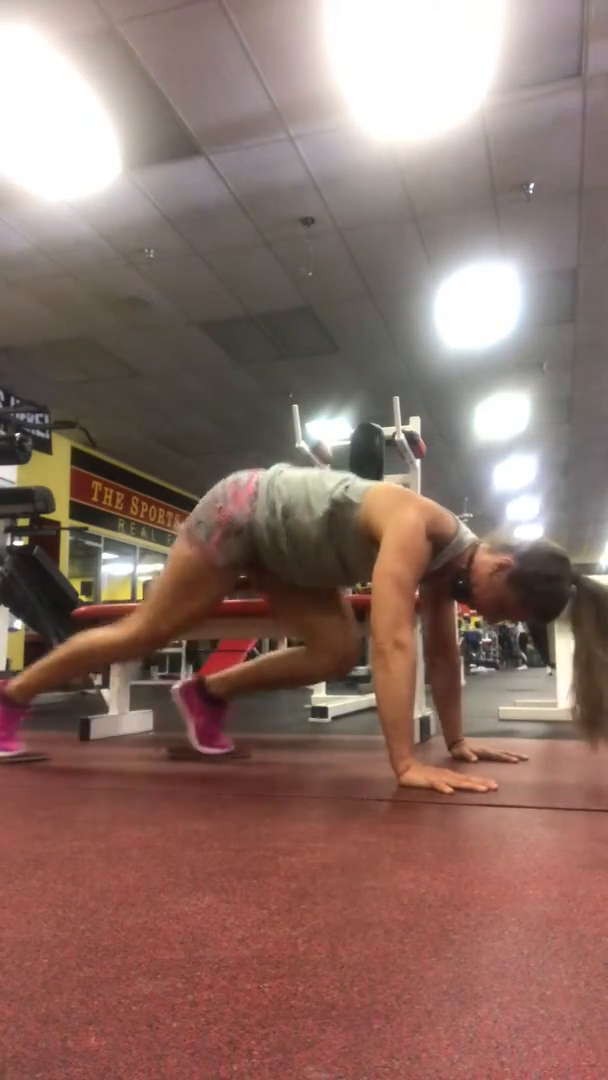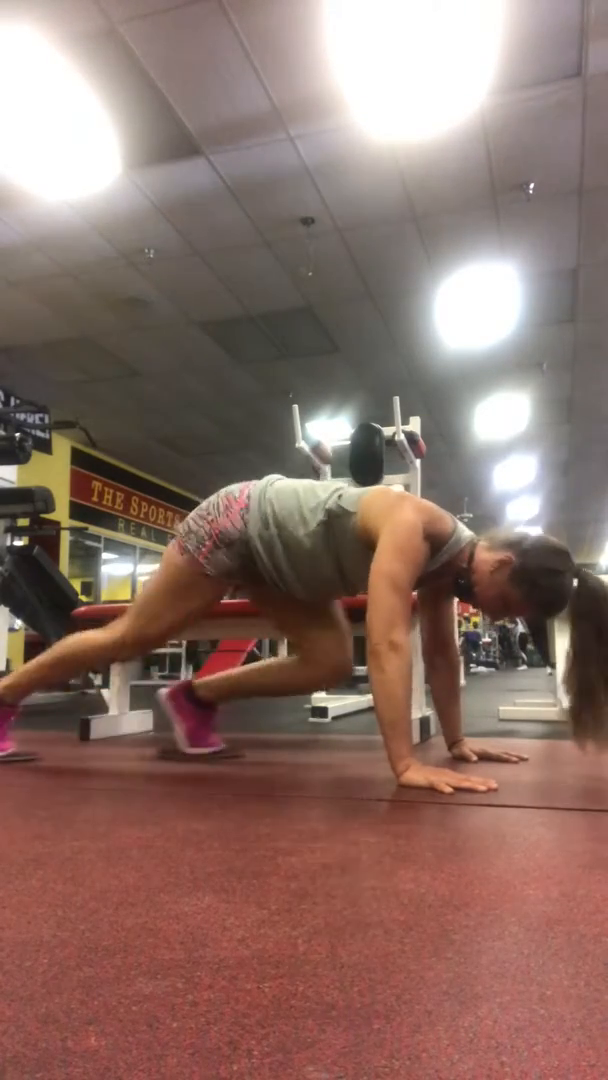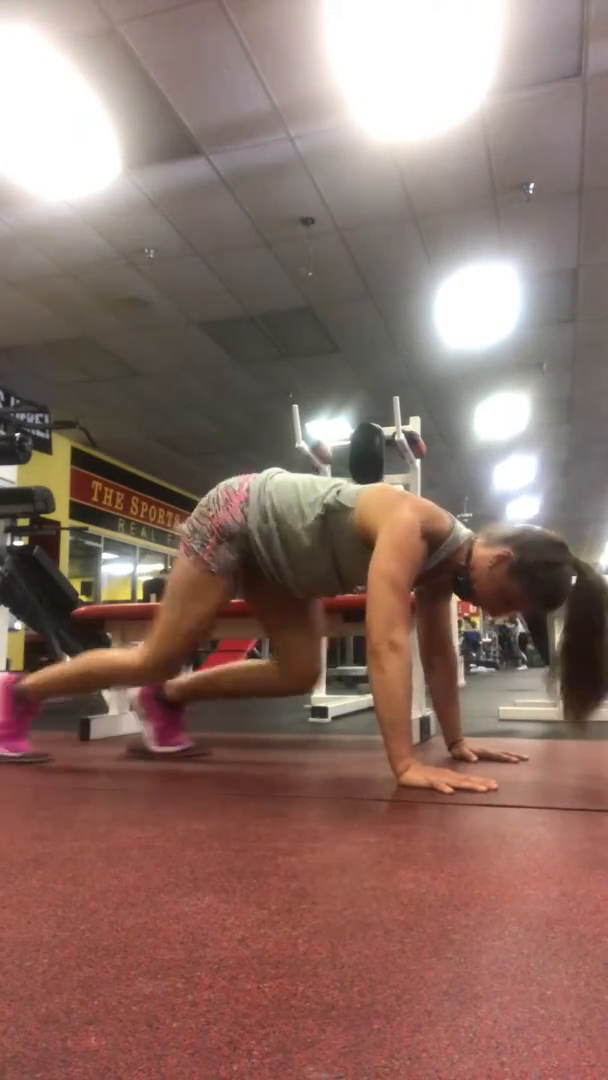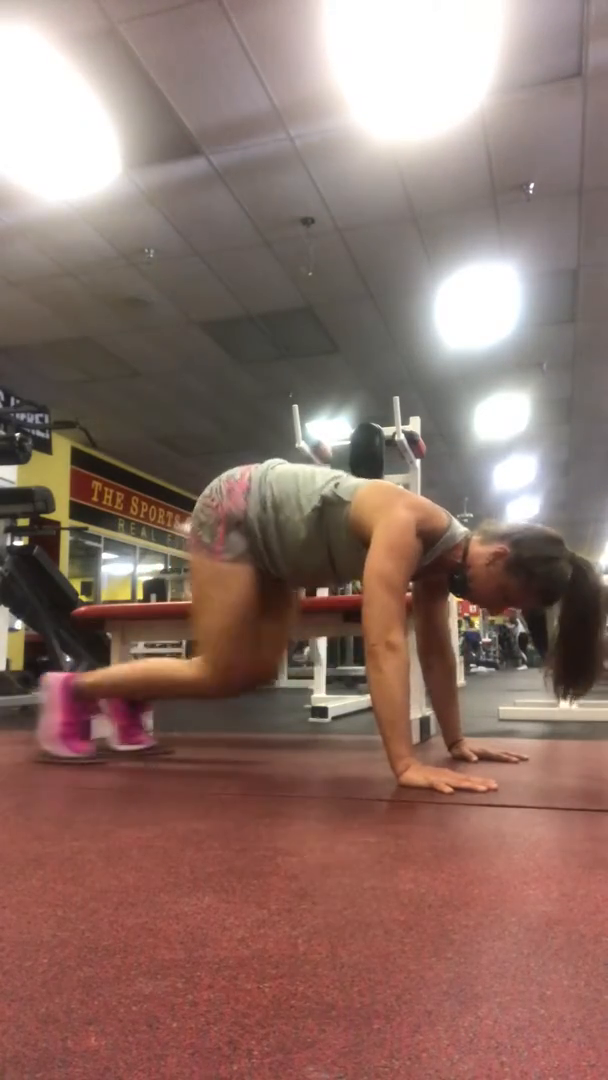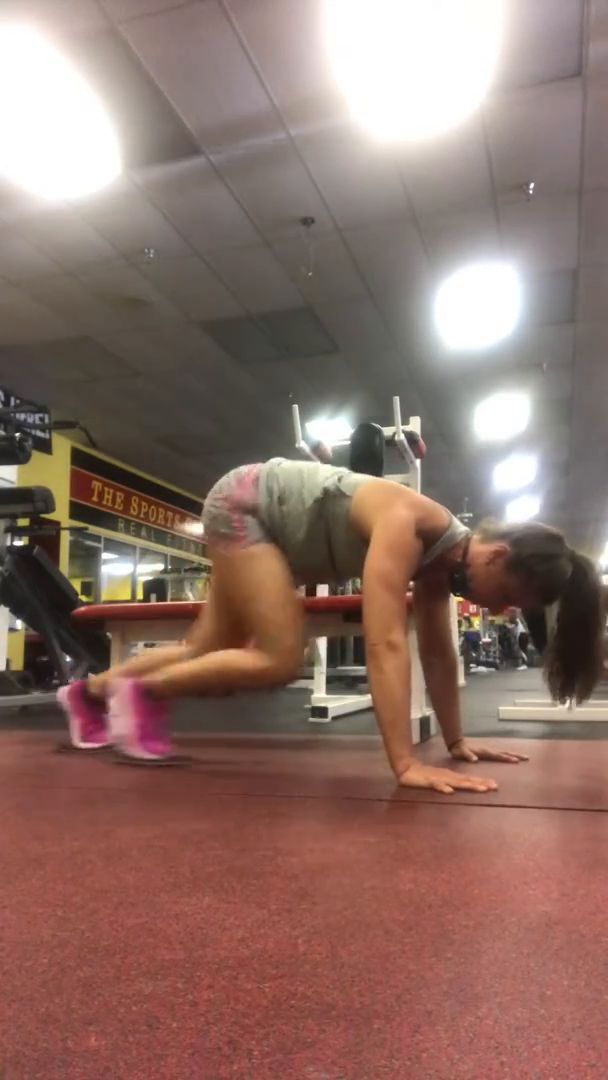
dt=0.1s
person 1, frame 1
left shoulder: (446, 559)
right shoulder: (415, 530)
left elbow: (442, 651)
right elbow: (393, 645)
left wrist: (456, 743)
right wrist: (406, 765)
left hip: (275, 540)
right hip: (240, 512)
left knee: (337, 653)
right knee: (138, 637)
left ankle: (206, 695)
person 1, frame 2
left shoulder: (445, 560)
right shoulder: (412, 530)
left elbow: (441, 652)
right elbow: (388, 646)
left wrist: (457, 743)
right wrist: (406, 766)
left hip: (273, 547)
right hip: (234, 525)
left knee: (331, 665)
right knee: (128, 638)
left ankle: (196, 697)
person 1, frame 3
left shoulder: (443, 558)
right shoulder: (410, 528)
left elbow: (438, 651)
right elbow: (388, 645)
left wrist: (456, 743)
right wrist: (406, 765)
left hip: (271, 544)
right hip: (236, 519)
left knee: (299, 673)
right knee: (152, 661)
left ankle: (168, 700)
person 1, frame 4
left shoulder: (442, 556)
right shoulder: (405, 527)
left elbow: (435, 649)
right elbow: (385, 644)
left wrist: (455, 742)
right wrist: (405, 765)
left hip: (268, 535)
right hip: (234, 507)
left knee: (249, 671)
right knee: (216, 674)
left ankle: (90, 691)
right ankle: (74, 688)
person 1, frame 5
left shoulder: (443, 556)
right shoulder: (405, 525)
left elbow: (437, 648)
right elbow: (386, 643)
left wrist: (456, 741)
right wrist: (406, 764)
left hip: (273, 525)
right hip: (244, 502)
left knee: (207, 652)
right knee: (280, 661)
left ankle: (93, 693)
right ankle: (141, 690)
